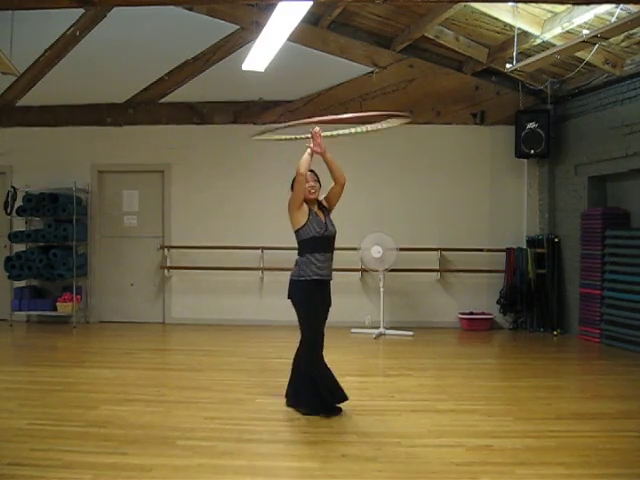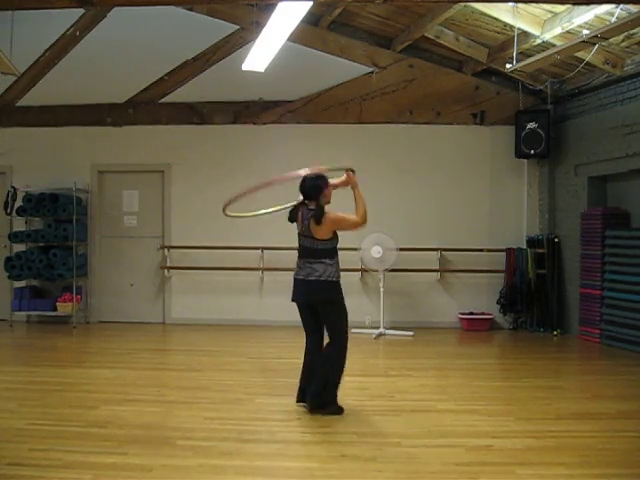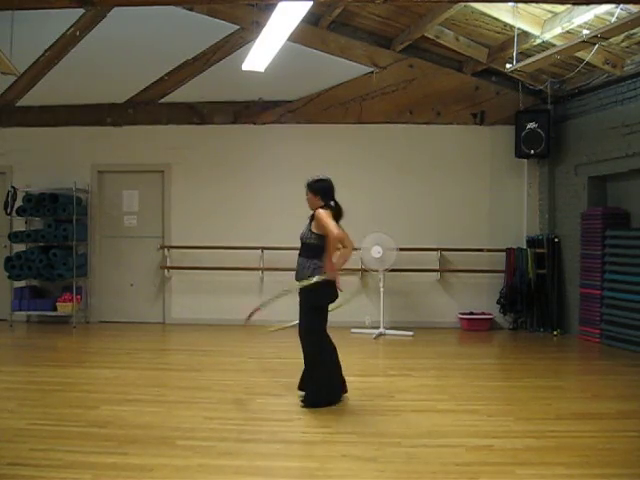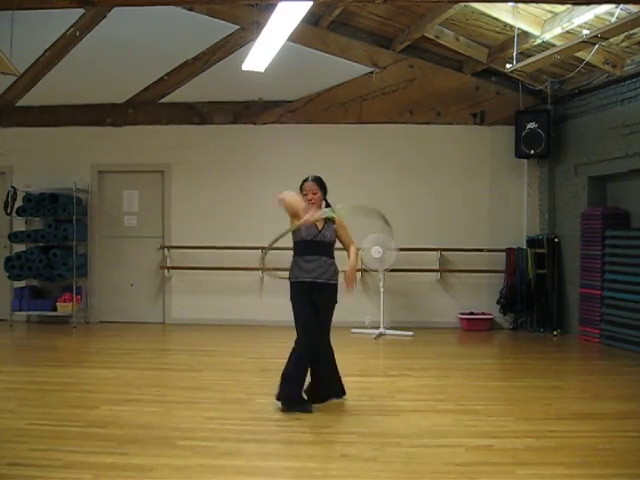
dt=0.5s
person 1, frame 1
left shoulder: (325, 208)
right shoulder: (297, 209)
left elbow: (341, 181)
right elbow: (300, 173)
left wrist: (323, 152)
right wrist: (309, 149)
left hip: (322, 284)
right hip: (304, 284)
left knee: (310, 342)
right knee: (313, 343)
left ankle: (299, 397)
right ankle: (319, 401)
person 1, frame 2
left shoulder: (302, 210)
right shoulder: (331, 218)
left elbow: (307, 188)
right elbow: (361, 220)
left wrist: (340, 181)
right wrist: (356, 187)
left hip: (302, 285)
right hip: (326, 286)
left knee: (313, 339)
right knee: (337, 341)
left ankle: (311, 395)
right ankle: (322, 399)
person 1, frame 3
left shoulder: (322, 214)
right shoulder: (326, 216)
left elbow: (336, 235)
right elbow: (348, 247)
left wrist: (330, 265)
right wrist: (334, 269)
left hip: (315, 286)
right hip: (319, 285)
left knee: (312, 338)
right knee: (315, 336)
left ankle: (322, 394)
right ankle: (330, 388)
person 1, frame 4
left shoulder: (335, 222)
right shoulder: (297, 214)
left elbow: (350, 246)
right elbow: (285, 198)
left wrist: (351, 266)
right wrist: (305, 211)
left hip: (327, 286)
right hip: (302, 286)
left knee: (321, 338)
right knee: (306, 339)
left ankle: (323, 389)
right ankle: (291, 396)
